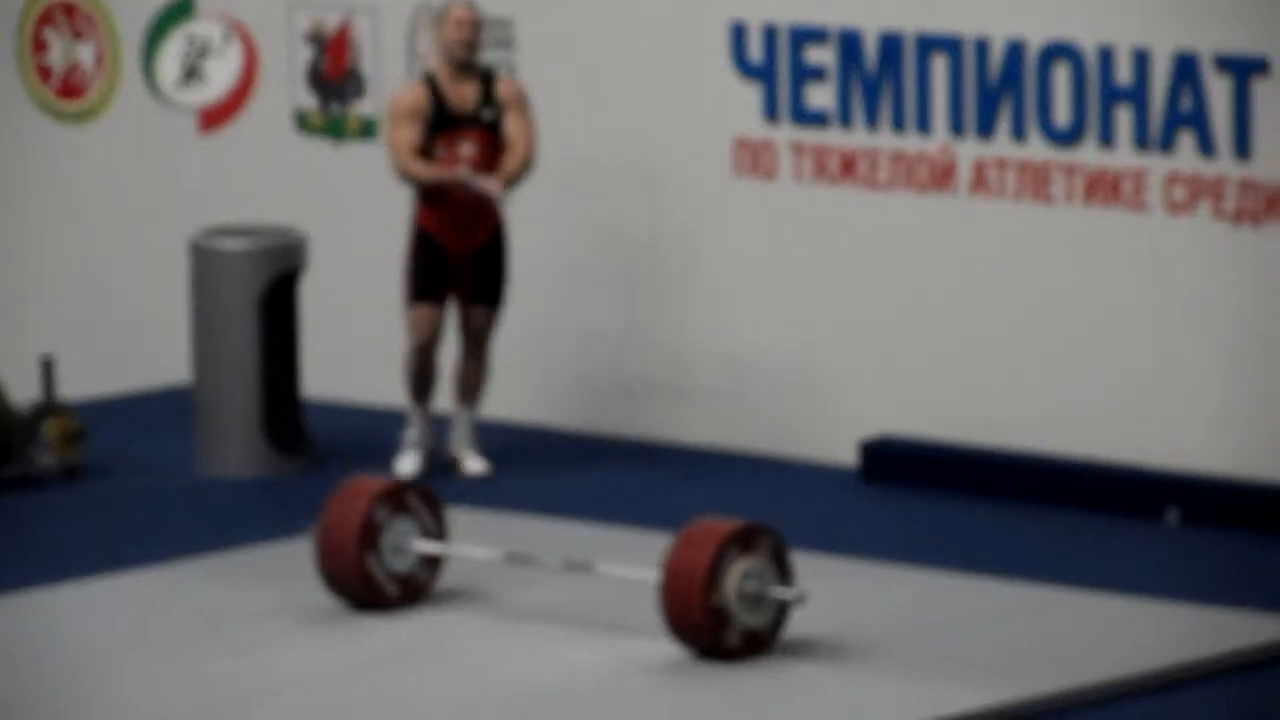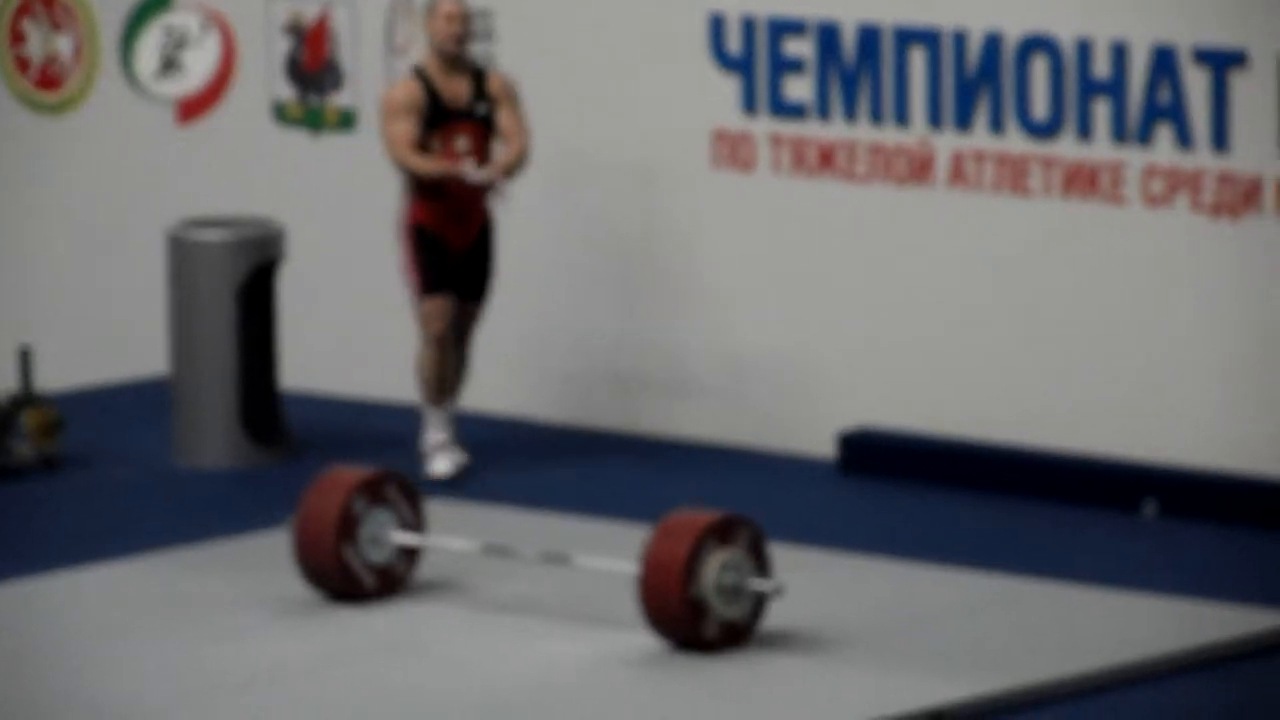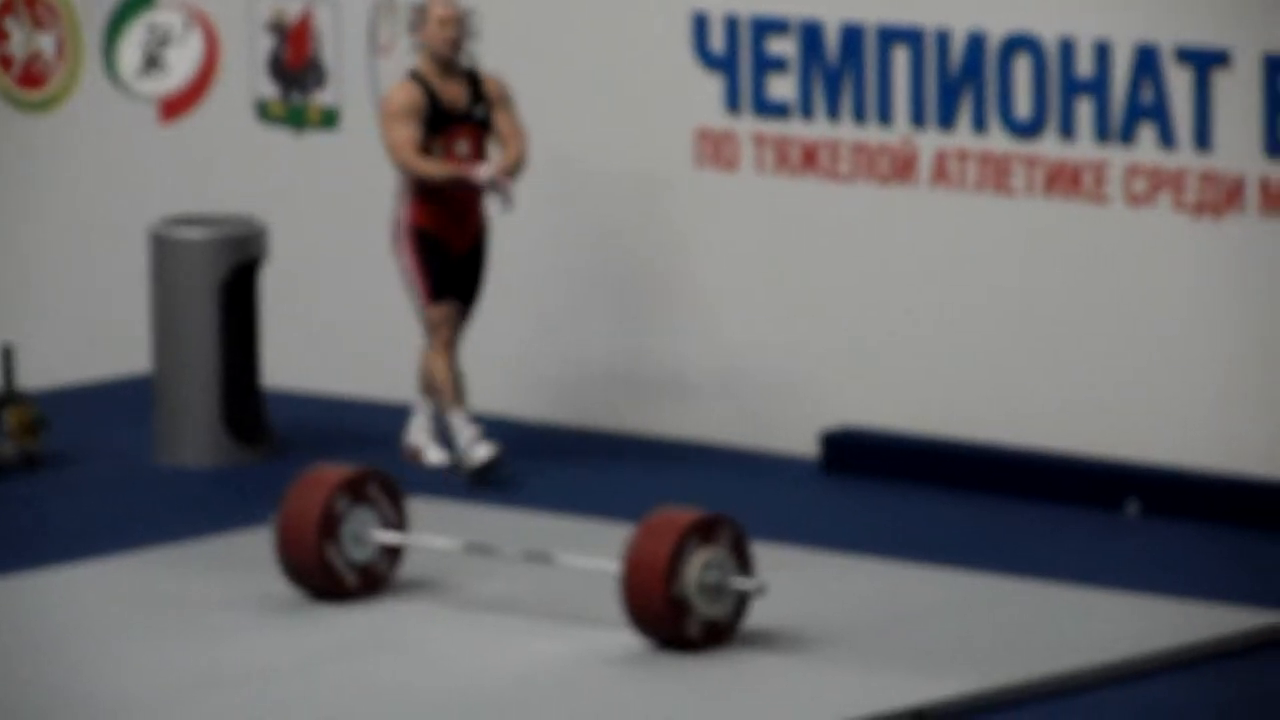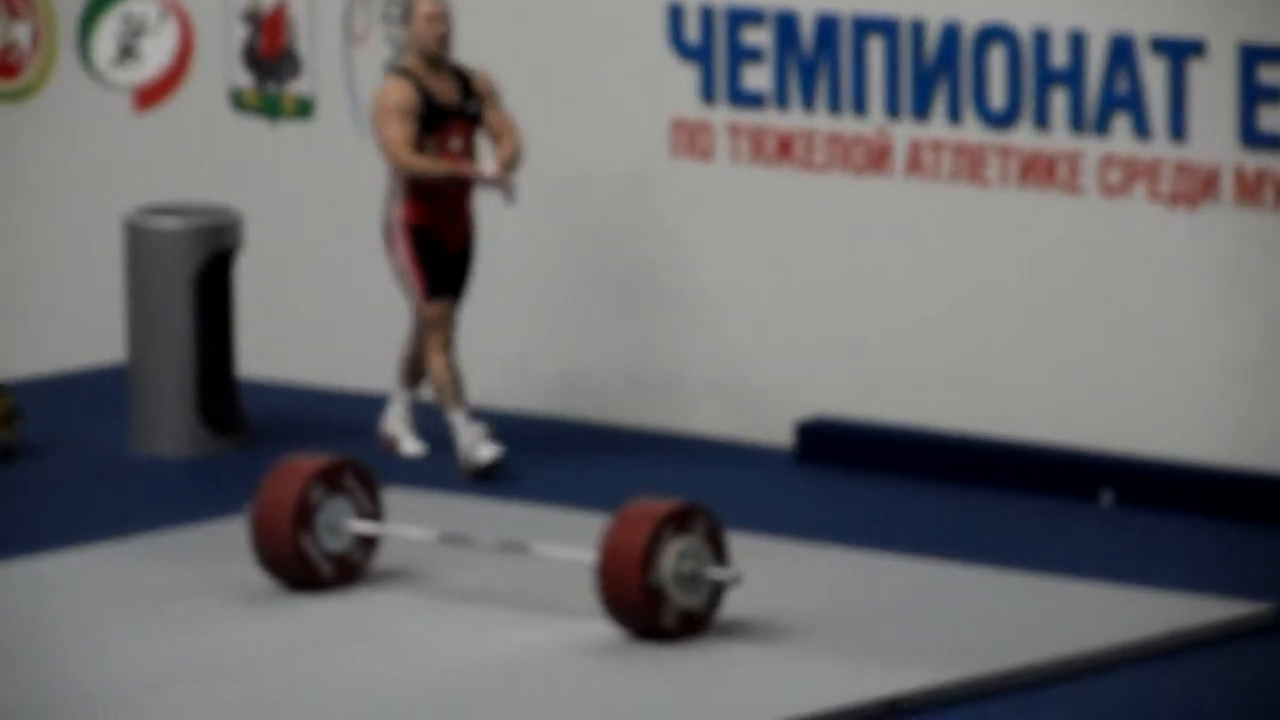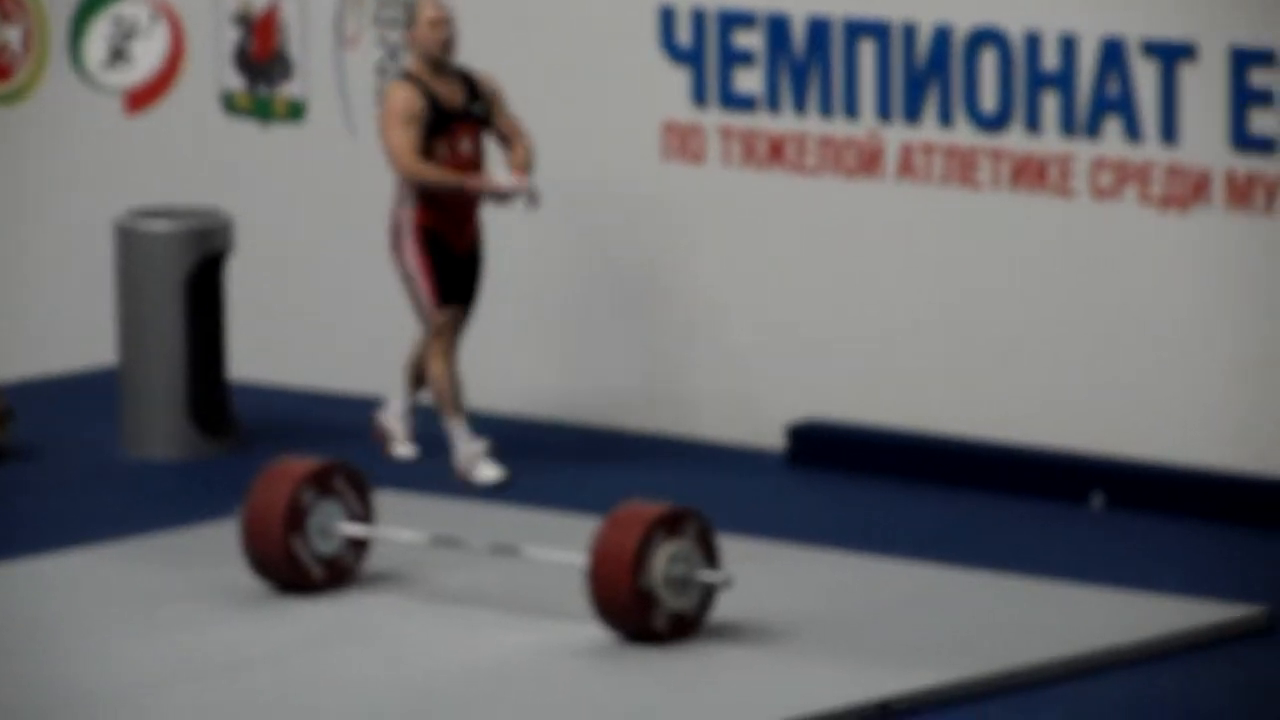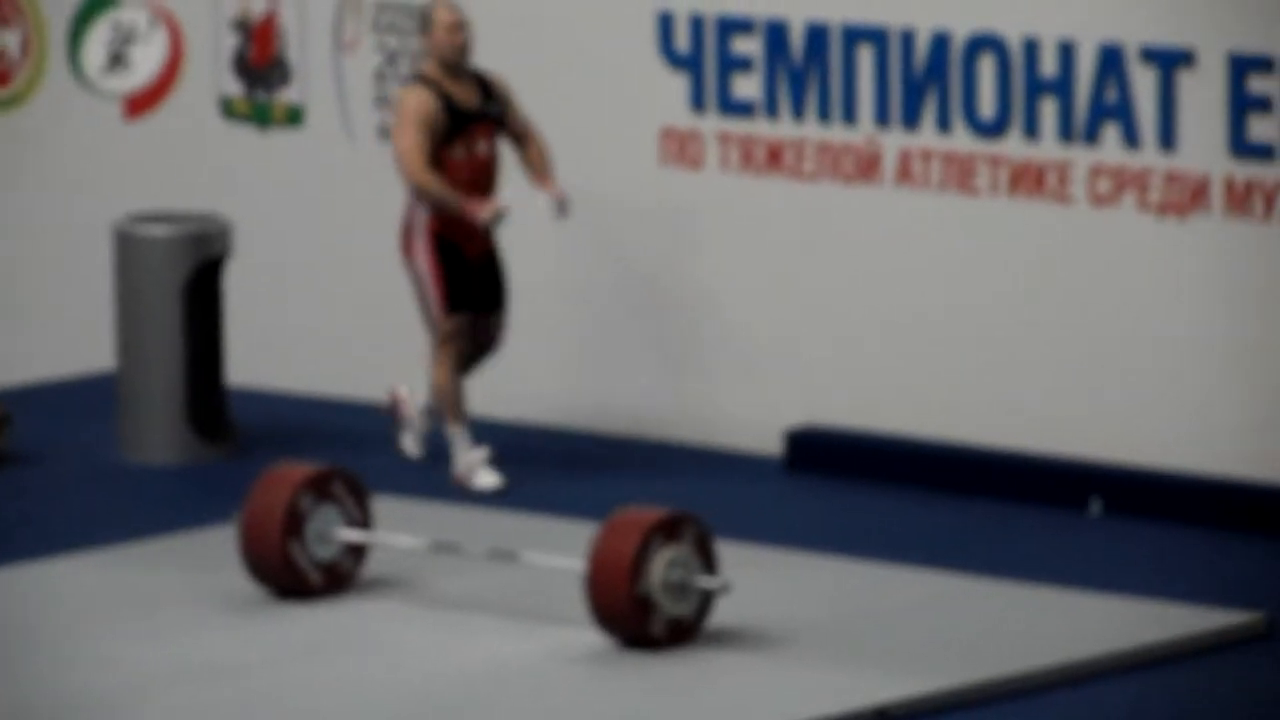
dt=0.1s
person 1, frame 1
left shoulder: (504, 91)
right shoulder: (413, 97)
left elbow: (523, 151)
right elbow: (403, 163)
left wrist: (494, 183)
right wrist: (456, 177)
left hip: (485, 230)
right hip: (433, 230)
left knee: (478, 335)
right knee: (422, 336)
left ankle: (462, 438)
right ankle: (417, 429)
person 1, frame 2
left shoulder: (495, 85)
right shoulder: (406, 91)
left elbow: (518, 143)
right elbow: (404, 158)
left wrist: (495, 174)
right wrist: (459, 170)
left hip: (475, 224)
right hip: (426, 224)
left knee: (461, 332)
right knee: (436, 327)
left ankle: (434, 432)
right ankle: (438, 436)
person 1, frame 3
left shoulder: (489, 87)
right shoulder: (405, 96)
left elbow: (515, 146)
right elbow: (409, 162)
left wrist: (500, 175)
right wrist: (469, 173)
left hip: (470, 227)
right hip: (422, 228)
left knee: (447, 334)
right knee: (441, 333)
left ankle: (419, 430)
right ankle: (466, 438)
person 1, frame 4
left shoulder: (475, 83)
right shoulder: (397, 92)
left elbow: (506, 136)
right elbow: (405, 161)
left wrist: (500, 170)
right wrist: (471, 170)
left hip: (457, 221)
right hip: (412, 223)
left knee: (430, 325)
right knee: (438, 325)
left ankle: (397, 418)
right ankle: (466, 436)
person 1, frame 5
left shoulder: (479, 86)
right shoulder: (403, 97)
left elbow: (516, 139)
right elbow: (410, 168)
left wrist: (518, 177)
right wrist: (476, 185)
left hip: (465, 227)
right hip: (420, 228)
left knee: (444, 333)
right knee: (443, 333)
left ankle: (394, 414)
right ankle: (465, 449)
person 1, frame 6
left shoulder: (490, 86)
right shoulder: (418, 100)
left elbow: (526, 138)
right elbow: (415, 171)
left wrist: (547, 184)
right wrist: (470, 208)
left hip: (474, 233)
right hip: (434, 233)
left knee: (486, 337)
right knee: (449, 338)
left ankle: (415, 404)
right ankle: (464, 454)
